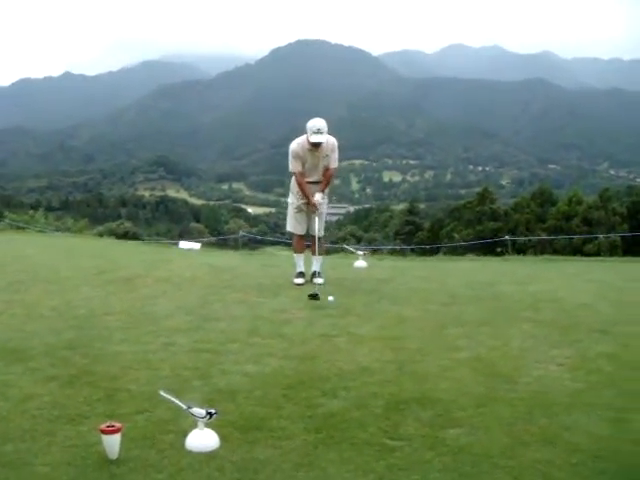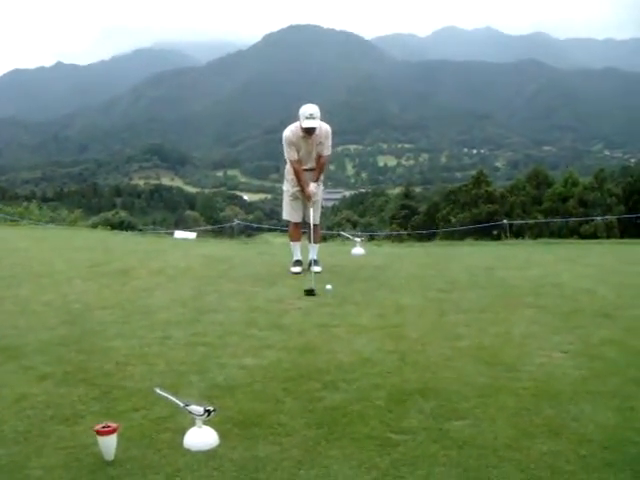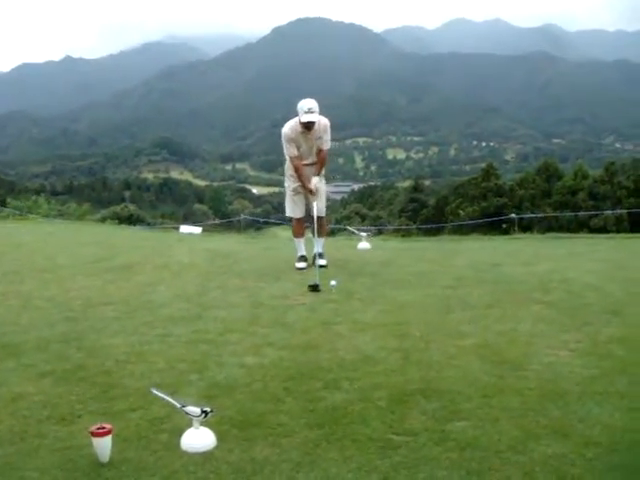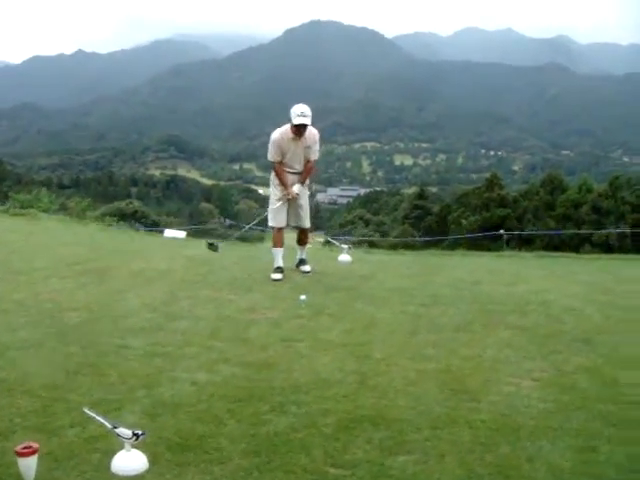
dt=0.5s
person 1, frame 1
left shoulder: (332, 143)
right shoulder: (296, 146)
left elbow: (330, 170)
right elbow: (298, 176)
left wrist: (319, 193)
right wrist: (309, 198)
left hip: (320, 190)
right hip: (300, 189)
left knee: (318, 233)
right knee: (298, 232)
left ankle: (316, 270)
right ankle: (300, 270)
person 1, frame 2
left shoulder: (325, 130)
right shoulder: (289, 134)
left elbow: (323, 158)
right elbow: (295, 164)
left wrist: (313, 183)
right wrist: (304, 188)
left hip: (315, 177)
right hip: (295, 177)
left knee: (315, 221)
right knee: (294, 220)
left ankle: (314, 258)
right ankle: (297, 258)
person 1, frame 3
left shoulder: (324, 123)
right shoulder: (288, 130)
left elbow: (323, 152)
right elbow: (295, 160)
left wrist: (316, 177)
right wrist: (306, 183)
left hip: (316, 171)
right hip: (296, 173)
left knee: (320, 213)
right knee: (297, 216)
left ankle: (319, 252)
right ankle: (301, 254)
person 1, frame 4
left shoulder: (314, 134)
right shoulder: (278, 136)
left elbow: (311, 162)
right elbow: (276, 164)
left wrist: (299, 185)
right wrist: (287, 187)
left hip: (301, 181)
right hip: (281, 181)
left knee: (304, 225)
right knee: (278, 225)
left ankle: (301, 258)
right ankle: (278, 265)
